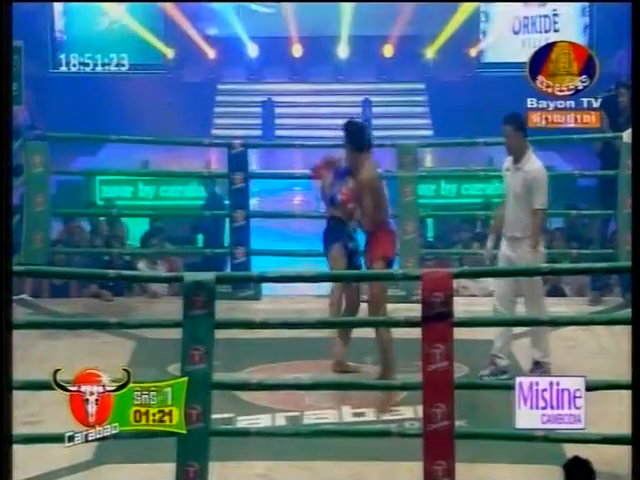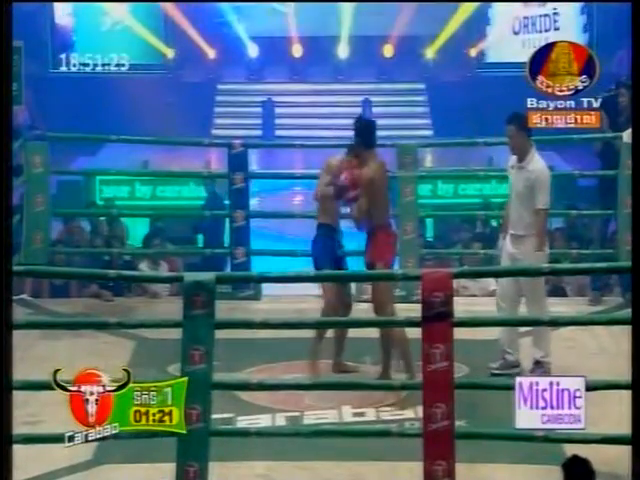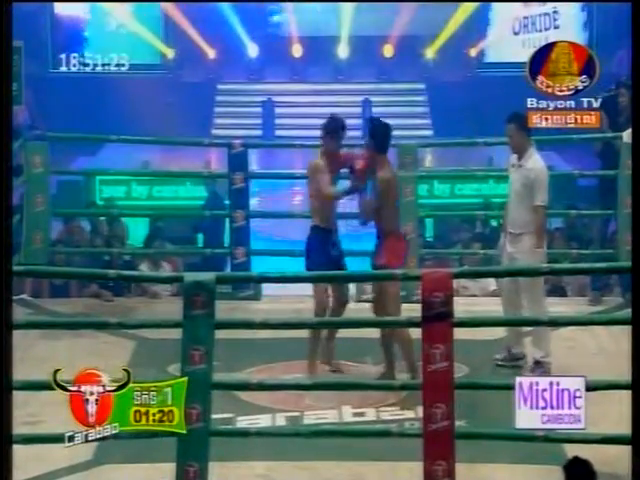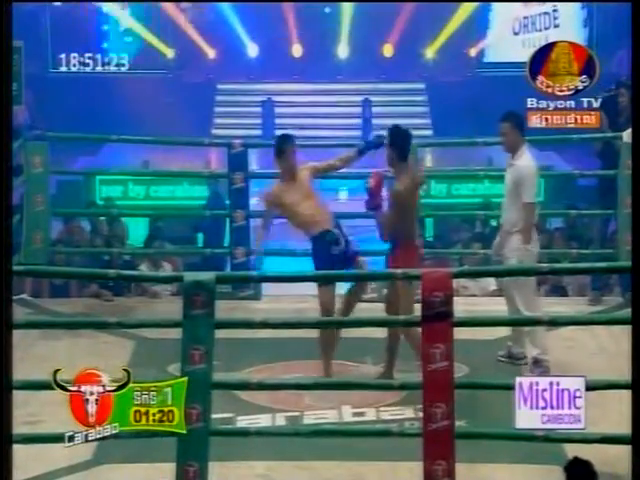
dt=0.2s
person 1, frame 1
left shoulder: (536, 170)
right shoulder: (507, 165)
left elbow: (539, 214)
left wrist: (534, 250)
right wrist: (491, 238)
left hip: (527, 246)
right hip: (507, 244)
left knee: (534, 306)
right knee: (502, 304)
left ankle: (541, 361)
right ankle: (499, 362)
person 1, frame 2
left shoulder: (539, 170)
right shoulder: (512, 163)
left elbow: (541, 214)
left wrist: (538, 251)
right wrist: (502, 234)
left hip: (530, 244)
right hip: (511, 241)
left knee: (536, 305)
right knee: (505, 299)
left ankle: (542, 361)
right ankle: (510, 357)
person 1, frame 3
left shoulder: (536, 168)
right shoulder: (513, 162)
left elbow: (540, 211)
left wrist: (538, 249)
right wrist: (504, 235)
left hip: (528, 242)
right hip: (512, 240)
left knee: (534, 303)
right knee: (509, 298)
left ankle: (542, 361)
right ankle: (515, 350)
person 1, frame 4
left shoulder: (526, 166)
right shoulder: (511, 162)
left elbow: (529, 208)
left wrist: (524, 246)
right wrist: (499, 236)
left hip: (521, 241)
right hip: (509, 238)
left knee: (527, 301)
right knee: (511, 296)
left ankle: (540, 359)
right ankle: (517, 349)
person 2, frame 1
left shoulder: (364, 178)
right shoulder: (363, 168)
left elbow: (368, 222)
left hip: (380, 240)
right hip: (377, 238)
left knee: (378, 313)
right knee: (375, 310)
left ankle: (389, 374)
right ankle: (385, 370)
person 2, frame 2
left shoulder: (367, 174)
right shoulder: (377, 166)
left elbow: (359, 220)
left wrist: (353, 202)
left hip: (380, 240)
right hip: (380, 238)
left knee: (388, 314)
right knee: (380, 310)
left ankle: (412, 377)
right ankle: (386, 371)
person 2, frame 3
left shoulder: (383, 177)
right shoulder: (383, 169)
left elbow: (365, 215)
left wrist: (360, 190)
left hip: (390, 245)
right hip: (387, 243)
left knee: (392, 316)
right knee: (380, 309)
left ankle: (415, 376)
right ankle: (389, 370)
person 2, frame 4
left shoulder: (399, 188)
right shoulder: (415, 175)
left elbow: (386, 232)
left wrist: (376, 205)
left hip: (403, 250)
right hip: (408, 247)
left knee: (404, 318)
right knee: (391, 309)
right ankle: (388, 370)
person 3, frame 1
right shoulder: (334, 165)
right elbow: (324, 182)
left hip: (350, 232)
right hip: (336, 228)
left knee: (354, 301)
left ankle: (339, 360)
right ankle: (338, 340)
person 3, frame 2
right shoulder: (333, 166)
right elbow: (319, 194)
right wrist: (341, 190)
left hip: (334, 236)
right hip: (325, 237)
left knee: (345, 302)
right knee: (331, 297)
left ankle: (338, 361)
right ankle: (313, 361)
person 3, frame 3
left shoulder: (335, 159)
right shoulder: (318, 164)
right elbow: (328, 194)
right wrist: (354, 186)
left hip: (331, 236)
right hip: (319, 238)
left knee: (341, 299)
right knee: (322, 305)
left ankle: (327, 354)
right ankle: (312, 363)
person 3, frame 4
left shoulder: (306, 170)
right shoulder: (274, 193)
left elbow: (337, 164)
right elbow: (265, 226)
left wrist: (363, 150)
right wrist: (259, 250)
left hip: (337, 232)
right hip: (322, 244)
left knee: (360, 282)
right knee: (327, 308)
left ankle: (336, 328)
right ankle: (327, 367)
person 4, frame 1
left shoulder: (629, 123)
right shoulder: (610, 120)
right elbow: (599, 151)
left wrist: (609, 131)
right wrist: (602, 130)
right hip: (608, 180)
right knee: (601, 232)
left ankle: (626, 288)
right ankle: (597, 287)
person 4, frame 2
left shoulder: (629, 124)
right shoulder: (610, 120)
left elbow: (624, 149)
right elbow: (598, 152)
left wrist: (608, 131)
right wrist: (601, 130)
right hip: (608, 180)
right knee: (601, 233)
left ankle: (627, 288)
right ankle: (597, 287)
person 4, frame 3
left shoulder: (629, 124)
right shoulder: (609, 120)
left elbow: (624, 149)
right elbow: (598, 152)
left wrist: (608, 131)
right wrist: (601, 130)
right hip: (608, 180)
right knee: (600, 233)
left ankle: (626, 288)
right ankle: (597, 288)
person 4, frame 4
left shoulder: (629, 124)
right shoulder: (609, 120)
right elbow: (598, 152)
left wrist: (608, 131)
right wrist: (601, 130)
right hip: (608, 181)
right knee: (600, 233)
left ankle: (626, 288)
right ankle: (597, 288)
